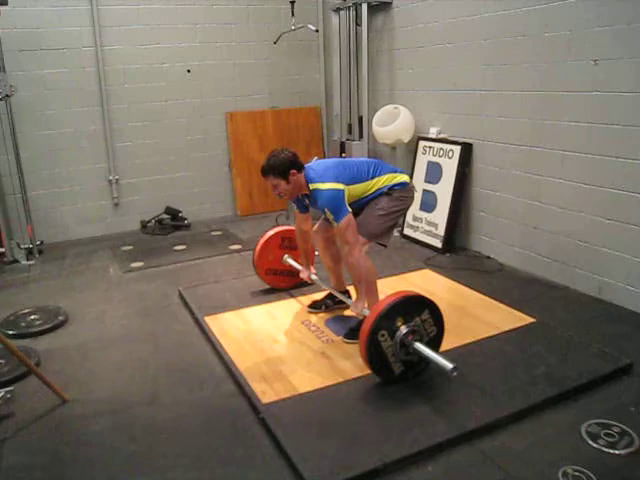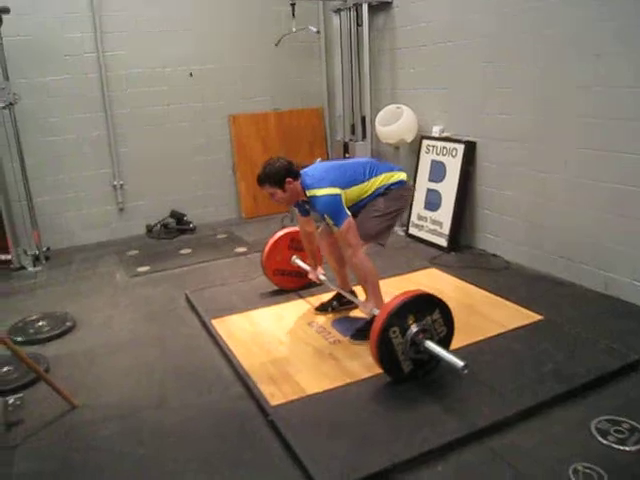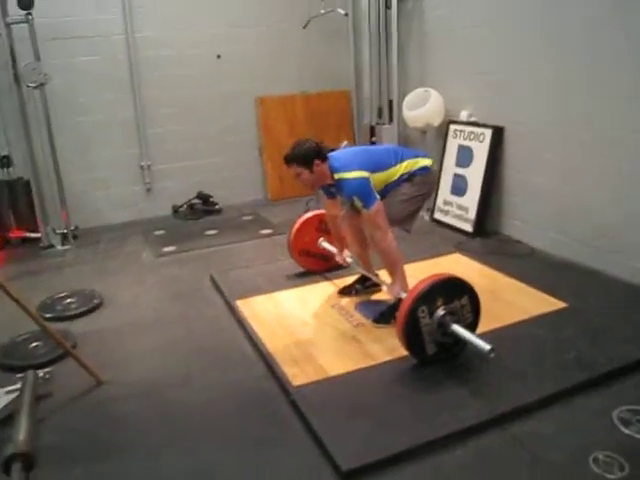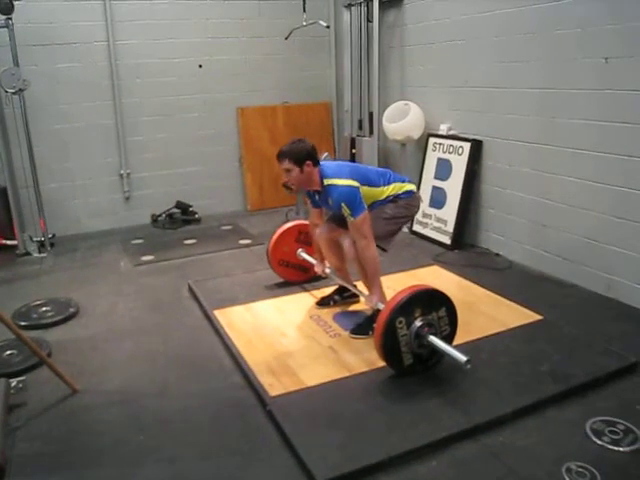
dt=0.5s
person 1, frame 1
left shoulder: (326, 192)
right shoulder: (299, 185)
left elbow: (351, 246)
right elbow: (303, 228)
left wrist: (362, 298)
right wrist: (306, 266)
left hip: (394, 189)
right hip: (367, 189)
left knee: (354, 246)
right knee: (320, 234)
right ankle: (340, 293)
person 1, frame 2
left shoulder: (324, 197)
right shoulder: (299, 188)
left elbow: (353, 249)
right elbow: (307, 230)
left wrist: (371, 300)
right wrist: (314, 266)
left hip: (392, 188)
right hip: (369, 187)
left knee: (351, 247)
right knee: (324, 237)
right ankle: (346, 294)
person 1, frame 3
left shoulder: (353, 181)
right shoulder: (326, 172)
left elbow: (381, 232)
right elbow: (333, 214)
left wrist: (397, 283)
right wrist: (340, 249)
left hip: (417, 175)
right hip: (394, 174)
left knee: (375, 231)
right knee: (347, 221)
right ankle: (369, 278)
person 1, frame 4
left shoulder: (341, 189)
right shoulder: (312, 182)
left elbow: (365, 241)
right elbow: (316, 224)
left wrist: (375, 293)
right wrist: (320, 260)
left hip: (401, 198)
right hip: (374, 197)
left knee: (352, 244)
right knee: (324, 233)
left ankle: (381, 309)
right ankle: (347, 289)
